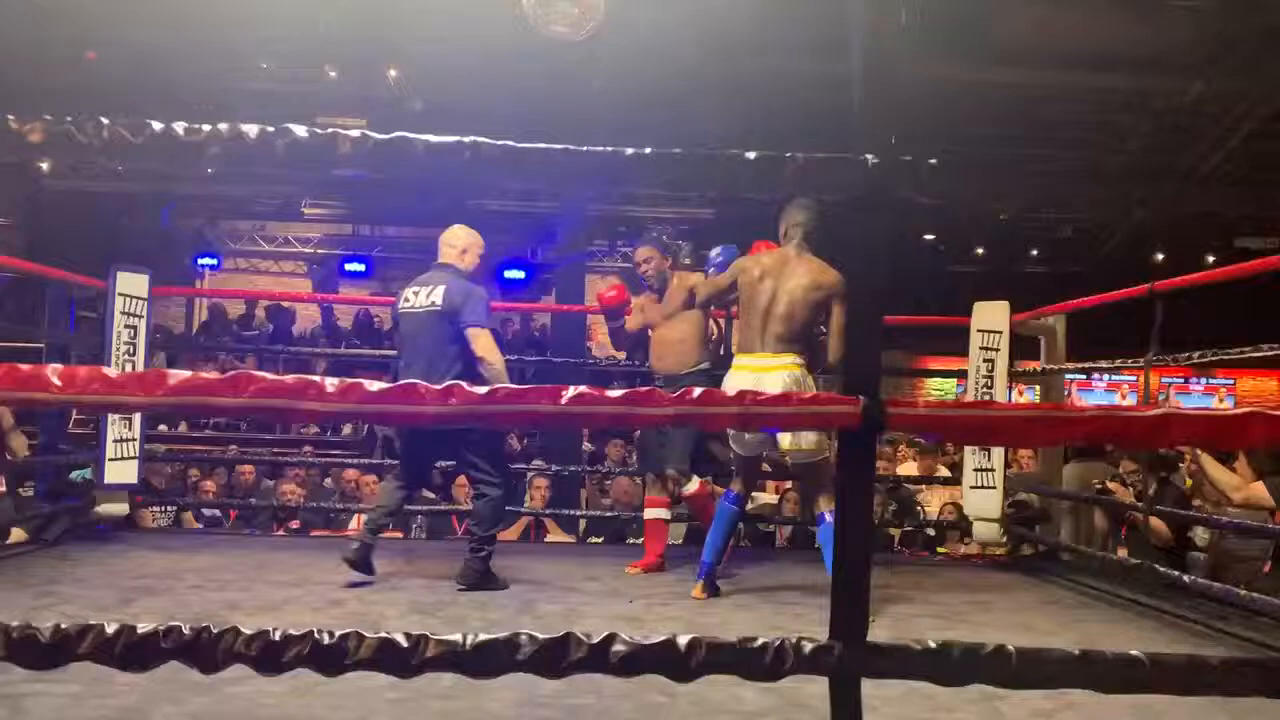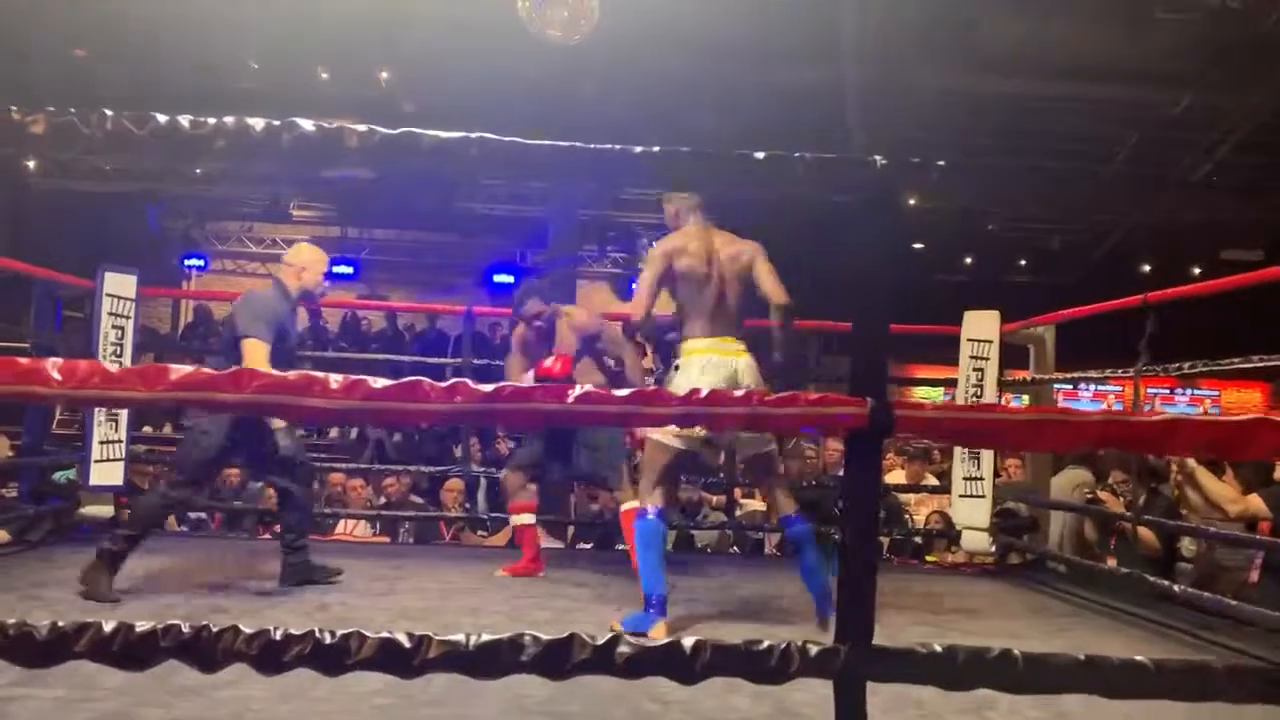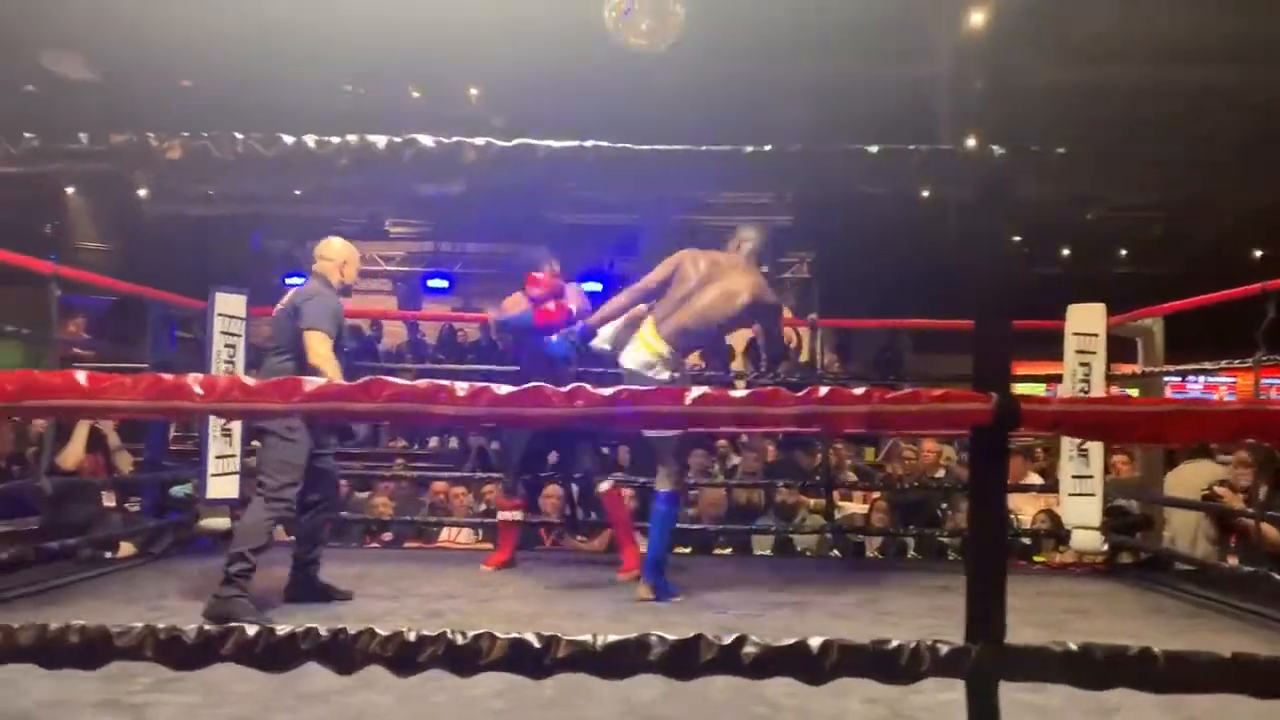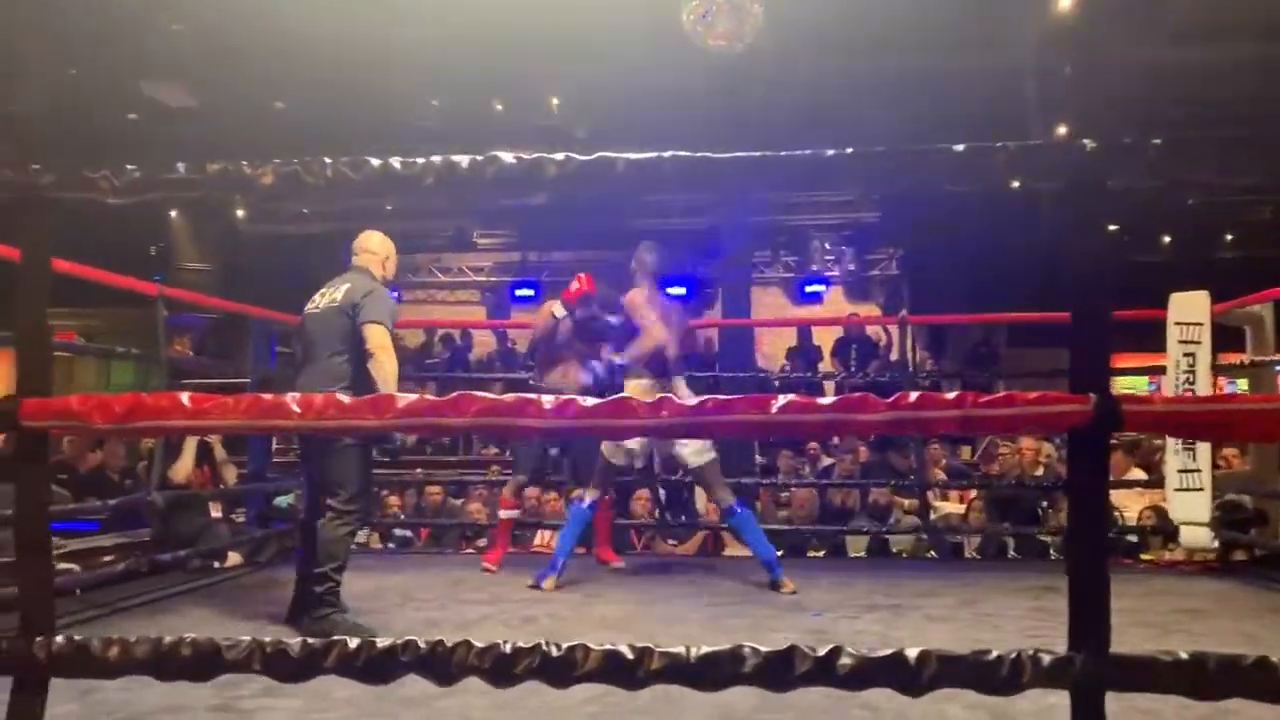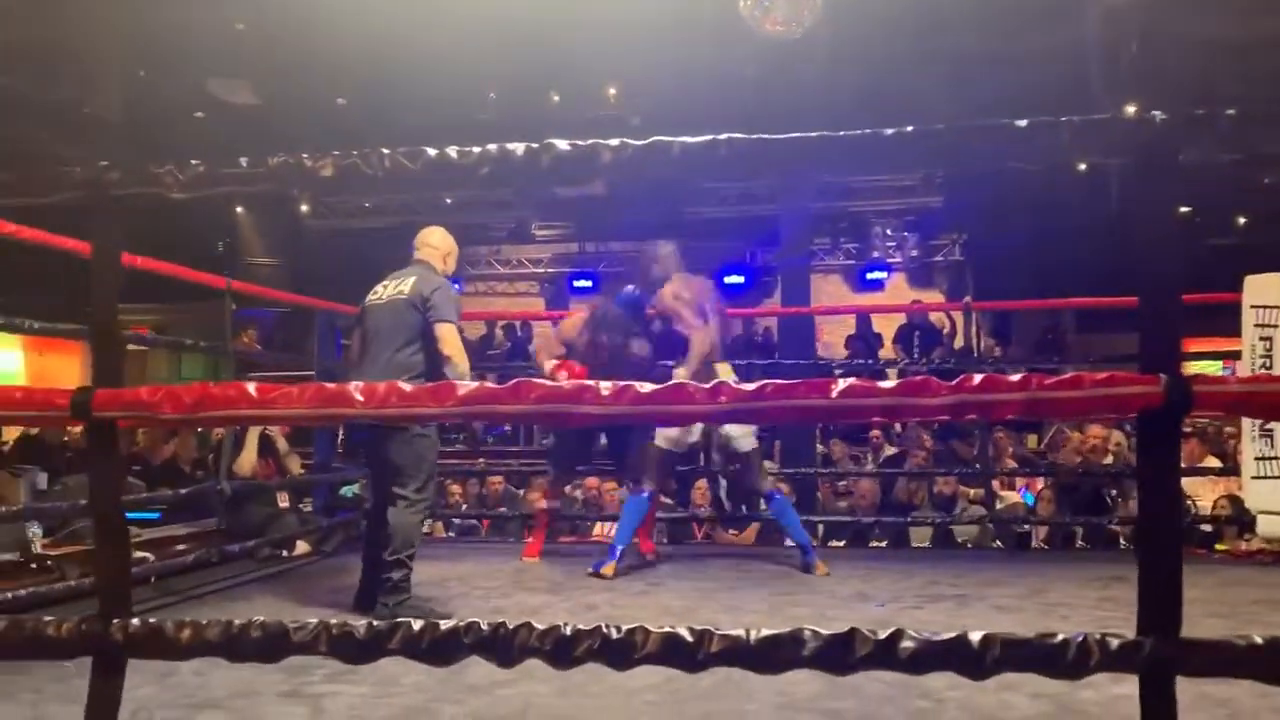
dt=0.7s
person 1, frame 1
left shoulder: (411, 291)
right shoulder: (468, 291)
right elbow: (485, 352)
left knee: (408, 478)
right knee: (491, 483)
left ankle: (365, 542)
right ankle: (477, 567)
person 1, frame 2
left shoulder: (283, 306)
right shoulder: (263, 303)
right elbow: (255, 365)
left wrist: (278, 420)
right wrist: (279, 425)
left hip: (249, 411)
right hip: (220, 410)
left knee: (297, 475)
right knee: (178, 489)
left ankle: (297, 564)
right ankle: (105, 563)
person 1, frame 3
left shoulder: (303, 295)
right shoulder: (322, 299)
right elbow: (319, 357)
left hip: (294, 409)
right hip: (288, 411)
left knee: (322, 492)
right knee: (277, 497)
left ankle: (304, 579)
right ankle: (230, 593)
person 1, frame 4
left shoulder: (322, 294)
right shoulder: (374, 293)
right elbow: (378, 349)
left knee: (320, 507)
right knee: (344, 508)
left ankle: (306, 601)
right ankle: (323, 610)
person 1, frame 5
left shoulder: (380, 288)
right shoulder: (438, 288)
left elbow: (355, 351)
right elbow: (450, 351)
left knee: (385, 497)
right knee: (411, 498)
left ankle: (372, 589)
right ankle: (393, 597)
person 2, frame 1
left shoulder: (747, 264)
right shoulder: (830, 279)
left elbow: (702, 299)
right elbow: (835, 356)
left wrist: (715, 267)
left hip: (741, 379)
right hip: (787, 379)
left knee: (742, 482)
right knee: (823, 497)
left ankle: (704, 577)
person 2, frame 2
left shoulder: (667, 248)
right shoulder: (748, 248)
left elbow: (637, 318)
right elbow: (779, 300)
right wrist: (775, 353)
left hip: (696, 366)
right hip: (741, 364)
left knee: (651, 489)
right knee: (777, 493)
left ankle: (653, 613)
right ankle: (827, 607)
person 2, frame 3
left shoulder: (696, 257)
right shoulder: (766, 296)
left elbow: (638, 292)
right elbow: (775, 357)
left wrist: (586, 325)
left hip: (633, 334)
right hip: (658, 365)
right knee: (669, 475)
right ankle: (652, 578)
person 2, frame 4
left shoulder: (634, 298)
right shoulder: (673, 305)
left elbow: (659, 342)
left wrist: (616, 362)
left hip: (641, 400)
right hip: (678, 400)
left knee: (595, 490)
right knee: (722, 494)
left ankle: (553, 571)
right ankle: (777, 574)
person 2, frame 5
left shoulder: (667, 295)
right shoulder: (709, 287)
left elbow: (704, 340)
left wrist: (677, 384)
left hip: (692, 385)
right hip: (728, 383)
left knee: (651, 480)
right knee: (760, 480)
left ankle: (613, 558)
right ankle: (810, 557)
person 3, frame 1
left shoulder: (691, 284)
right shoulder: (643, 302)
right elbow: (624, 343)
right wrist: (613, 316)
left hip: (691, 384)
right hip: (660, 387)
left knee: (677, 470)
right knee: (653, 473)
right ankle: (653, 555)
person 3, frame 2
left shoulder: (583, 321)
right shoulder: (522, 336)
left elbow: (626, 354)
right elbow: (513, 378)
right wrist: (540, 375)
left knee: (621, 486)
right knee: (514, 477)
right ankle: (530, 560)
person 3, frame 3
left shoulder: (572, 295)
right shoulder: (513, 307)
right elbow: (514, 332)
left wrist: (570, 315)
right wrist: (540, 306)
left knee: (596, 472)
right knee: (512, 474)
left ankle: (630, 553)
right ankle: (504, 549)
person 3, frame 4
left shoulder: (600, 329)
right shoulder: (553, 311)
right elbow: (537, 336)
right wrist: (564, 305)
right knee: (521, 477)
left ankle: (604, 546)
right ankle: (498, 547)
person 3, frame 5
left shoulder: (637, 344)
right shoulder: (574, 327)
right elbow: (543, 354)
right wrist: (560, 372)
left knee: (640, 473)
right knee: (559, 470)
left ankle: (645, 540)
right ankle: (538, 538)
